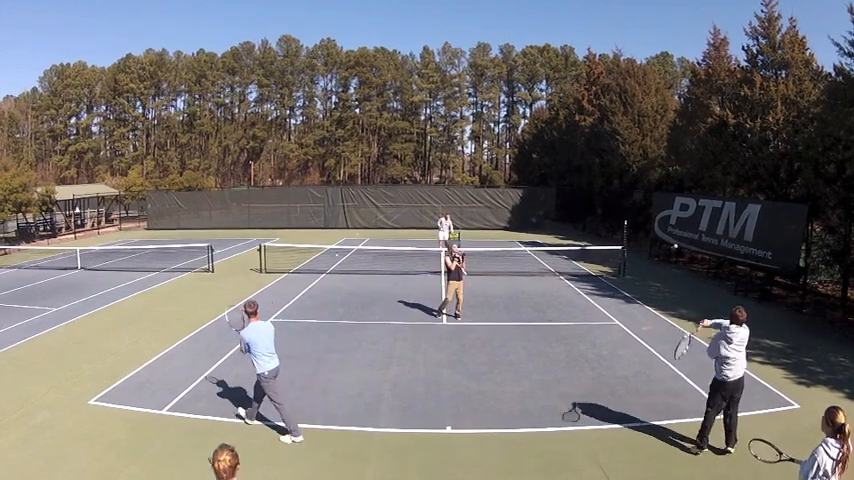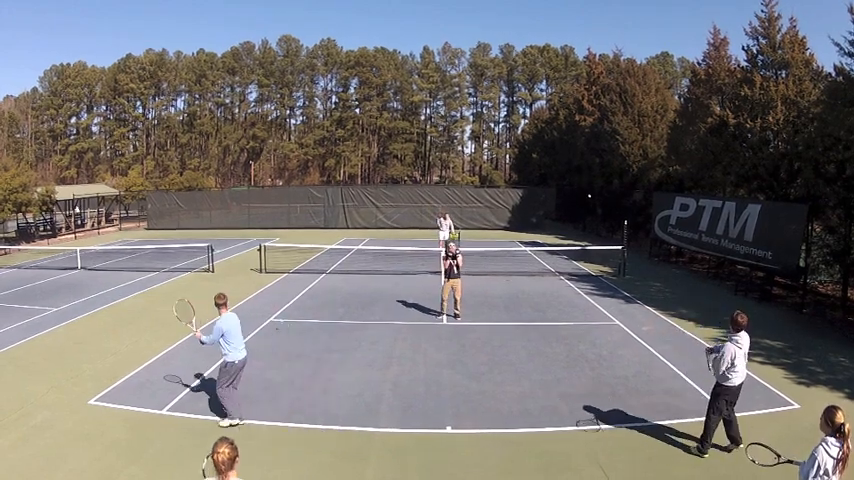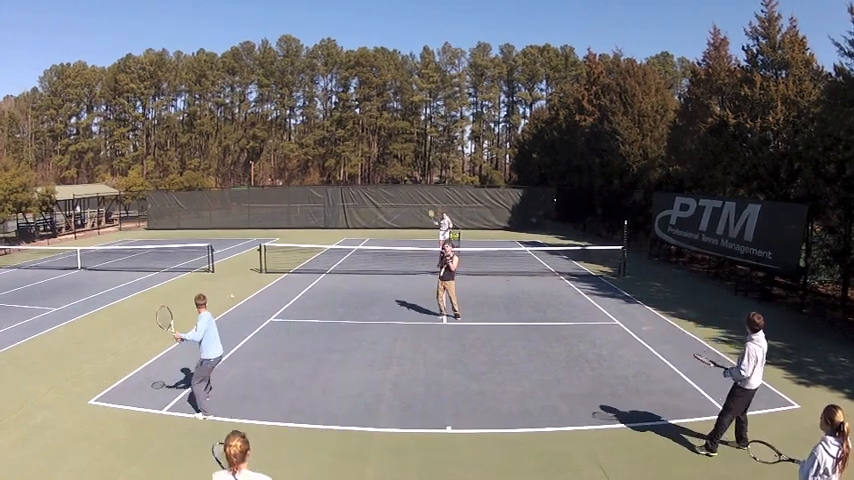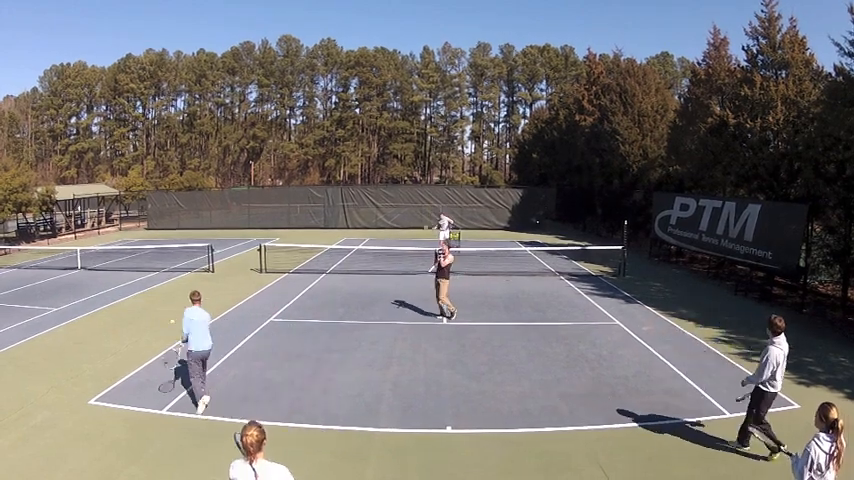
dt=0.3s
person 1, frame 1
left shoulder: (718, 339)
right shoulder: (745, 331)
left elbow: (711, 354)
right elbow: (726, 324)
right wrist: (711, 322)
left hip: (722, 381)
right hip: (738, 379)
left knee: (711, 412)
right knee: (731, 413)
left ankle: (701, 444)
right ankle: (730, 444)
person 1, frame 2
left shoulder: (728, 347)
right shoulder: (745, 337)
left elbow: (718, 369)
left wrist: (715, 356)
right wrist: (714, 349)
left hip: (725, 385)
right hip: (738, 382)
left knee: (713, 416)
right knee: (728, 412)
left ankle: (703, 448)
right ankle: (736, 441)
person 1, frame 3
left shoulder: (751, 346)
right shoulder: (761, 341)
left elbow: (743, 373)
left wrist: (728, 372)
right wrist: (733, 369)
left hip: (744, 386)
right hip: (753, 384)
left knee: (726, 414)
right knee: (740, 412)
left ankle: (711, 446)
right ankle: (742, 441)
person 1, frame 4
left shoulder: (772, 350)
right shoulder: (782, 343)
left elbow: (761, 376)
left wrist: (747, 380)
left hip: (766, 389)
right hip: (770, 386)
left knee: (758, 420)
right knee: (752, 414)
left ankle: (778, 446)
right ankle: (743, 441)
person 2, frame 1
left shoulder: (245, 333)
right shoulder: (269, 326)
left elbow: (245, 350)
left hip: (265, 371)
right hip: (275, 365)
left knee: (278, 402)
right knee: (258, 392)
left ankle: (295, 433)
right ankle: (250, 416)
person 2, frame 2
left shoulder: (221, 323)
right shoulder: (233, 316)
left elbow: (211, 341)
left wrist: (200, 337)
right wrist: (204, 336)
left hip: (232, 361)
right hip: (242, 357)
left knee: (221, 388)
right knee: (231, 388)
left ankle: (233, 416)
right ankle: (237, 416)
person 2, frame 3
left shoulder: (204, 317)
right shoulder: (206, 316)
left elbow: (197, 337)
right elbow: (195, 332)
left wrist: (182, 335)
right wrist: (182, 336)
left hip: (208, 357)
right hip: (217, 354)
left knee: (196, 383)
right knee: (204, 378)
left ankle: (204, 412)
right ankle: (206, 394)
person 2, frame 4
left shoulder: (187, 312)
right shoulder: (206, 315)
left elbow: (186, 331)
left wrist: (184, 339)
right wrist: (185, 339)
left hip: (194, 350)
right hip: (207, 348)
left knee: (194, 377)
right knee: (202, 371)
left ankle: (202, 397)
right ankle: (202, 388)
